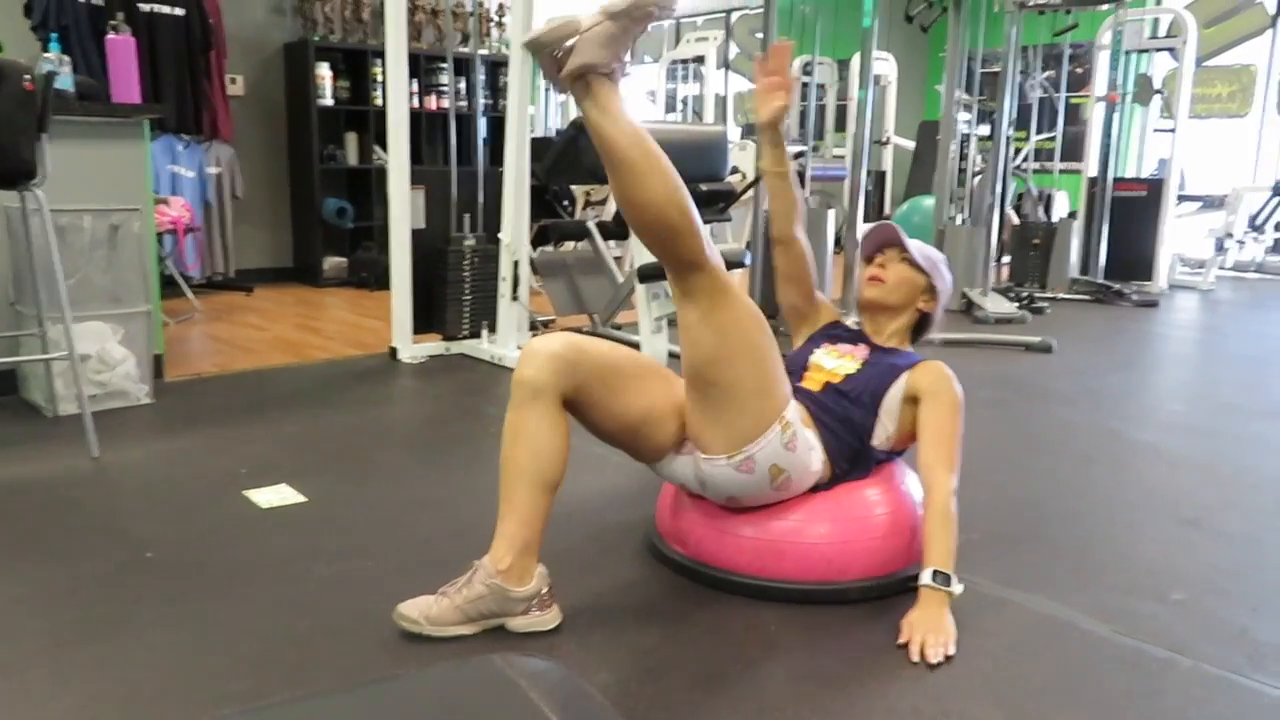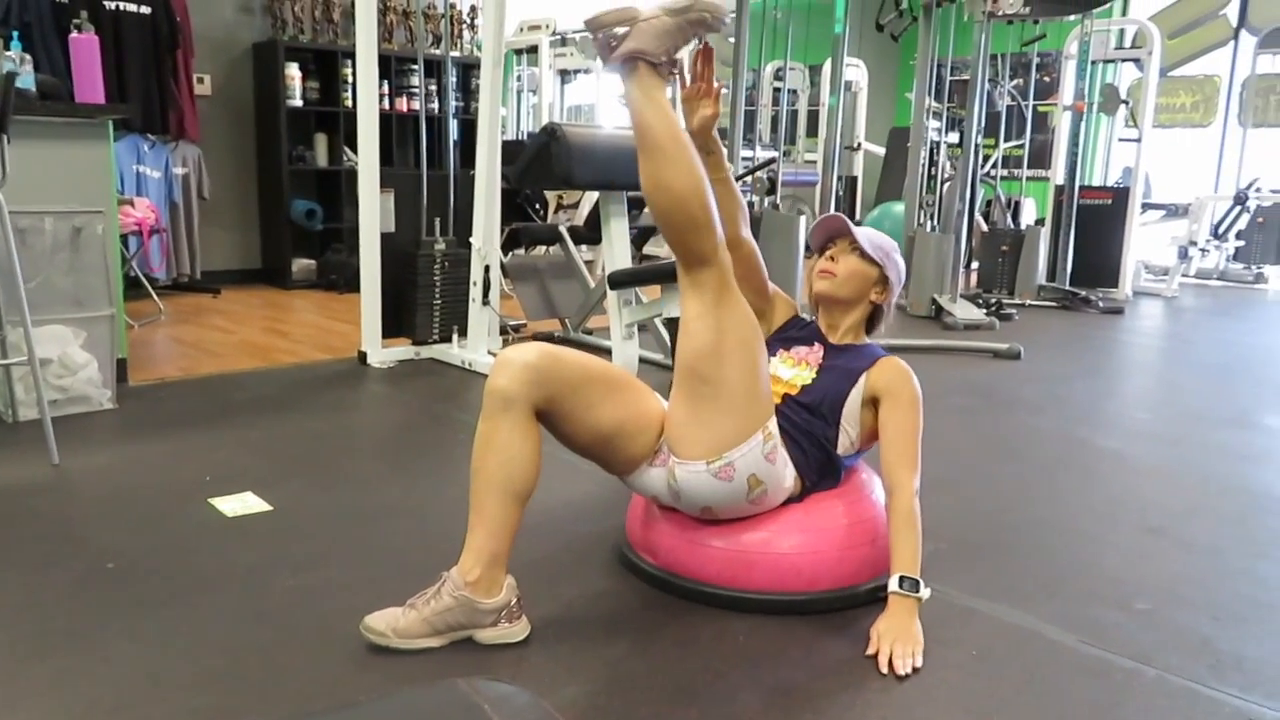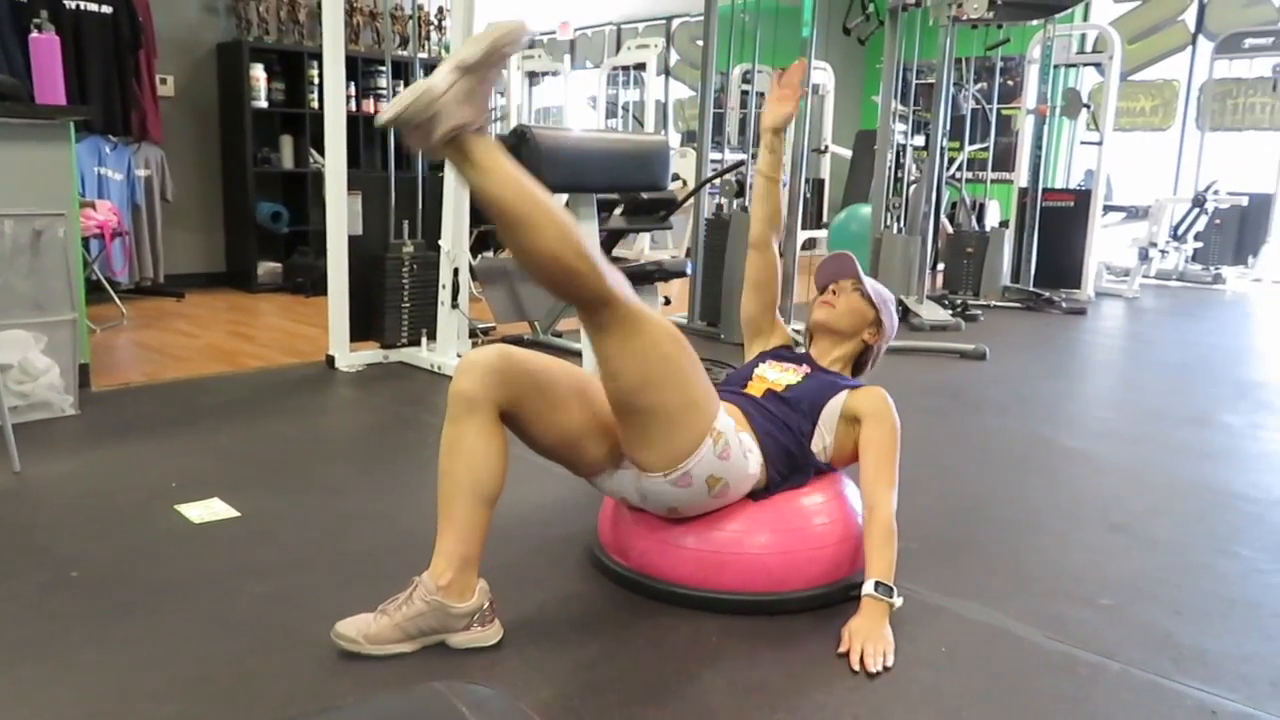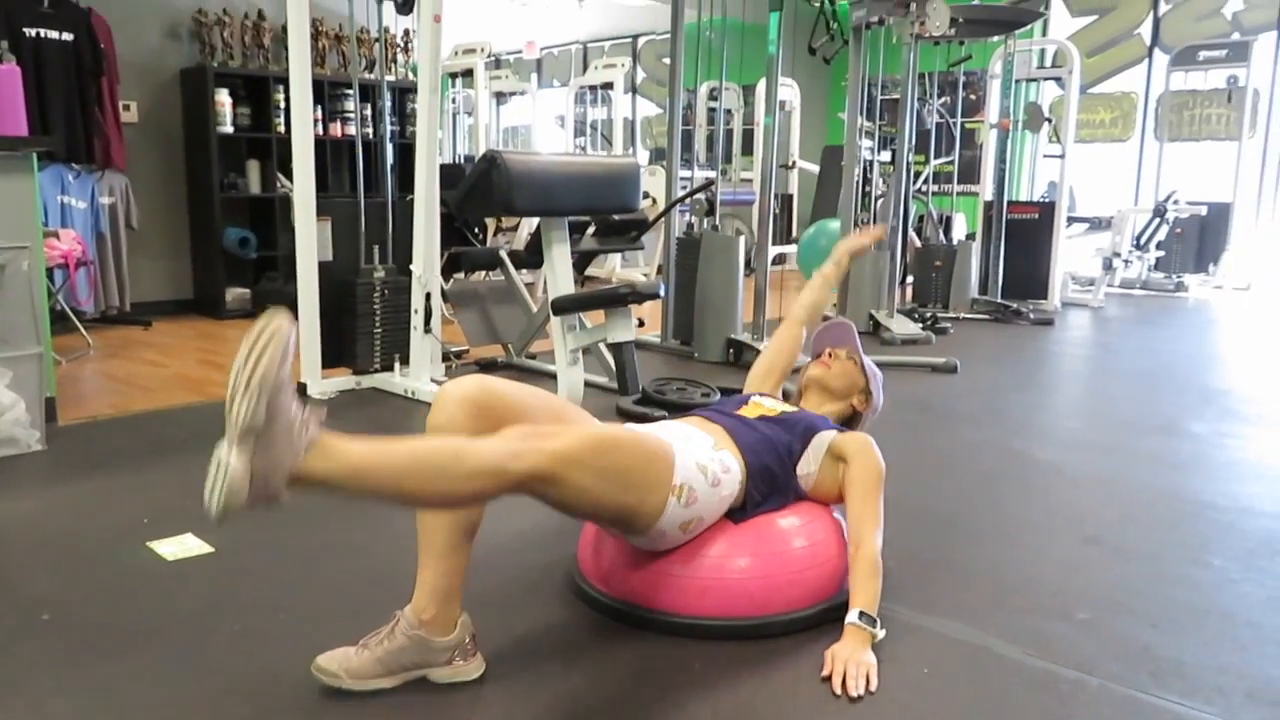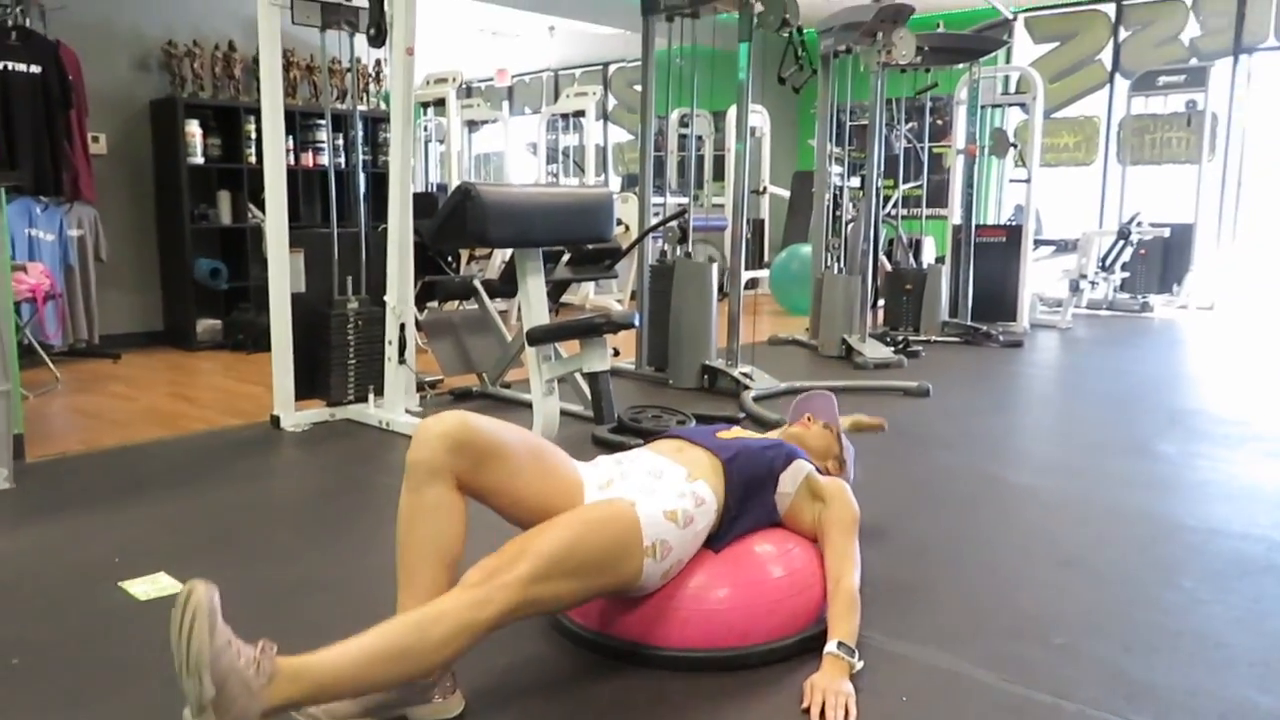
dt=0.4s
person 1, frame 1
left shoulder: (928, 380)
right shoulder: (825, 332)
left elbow: (940, 485)
right elbow: (785, 236)
left wrist: (935, 597)
right wrist: (772, 131)
left hip: (771, 452)
right hip: (710, 444)
left knee: (693, 261)
right knee: (547, 358)
left ankle: (596, 81)
right ankle: (514, 580)
person 1, frame 2
left shoulder: (886, 376)
right shoulder: (785, 322)
left elbow: (902, 488)
right elbow: (740, 236)
left wrist: (903, 606)
right wrist: (705, 137)
left hip: (740, 470)
right hip: (679, 455)
left knee: (702, 257)
right knee: (519, 371)
right ankle: (482, 592)
person 1, frame 3
left shoulder: (866, 404)
right shoulder: (774, 349)
left elbow: (881, 503)
right elbow: (762, 241)
left wrist: (875, 607)
right wrist: (772, 136)
left hip: (707, 460)
right hip: (645, 455)
left knee: (598, 288)
right knee: (484, 373)
left ankle: (464, 132)
right ankle: (453, 596)
person 1, frame 4
left shoulder: (848, 447)
right shoulder: (761, 399)
left elbow: (867, 539)
right elbow: (796, 321)
left wrist: (859, 627)
right wrist: (841, 255)
left hip: (695, 475)
right hip: (638, 457)
left knee: (516, 457)
right knee: (465, 399)
left ankle: (299, 450)
right ankle: (434, 629)
person 1, frame 5
left shoulder: (821, 488)
right shoulder: (758, 448)
left elbow: (845, 573)
left wrist: (837, 659)
right wrist: (831, 416)
left hip: (672, 502)
right hip: (607, 478)
left knee: (493, 587)
right knee: (443, 438)
